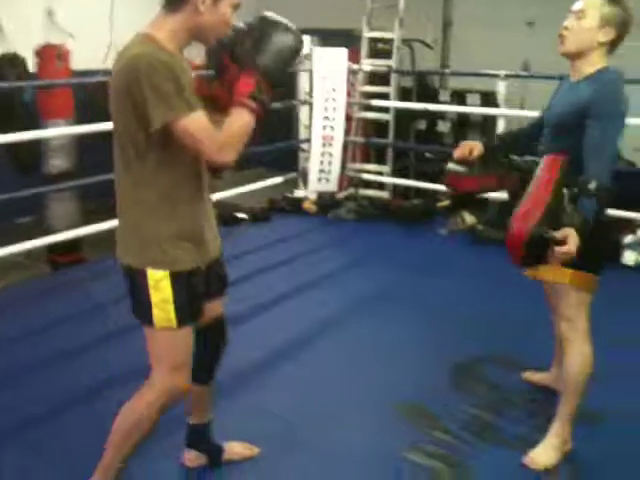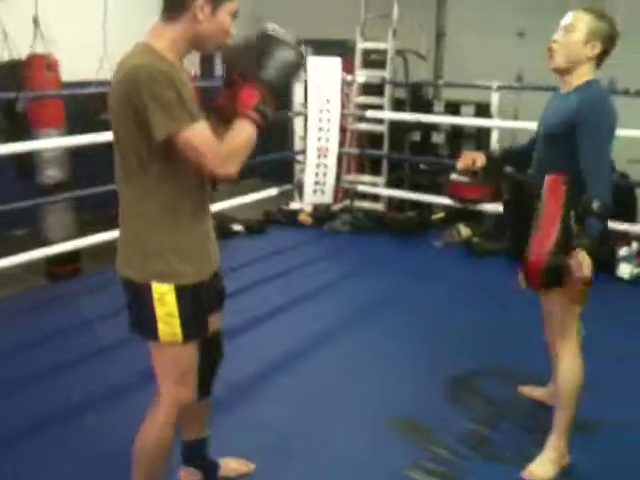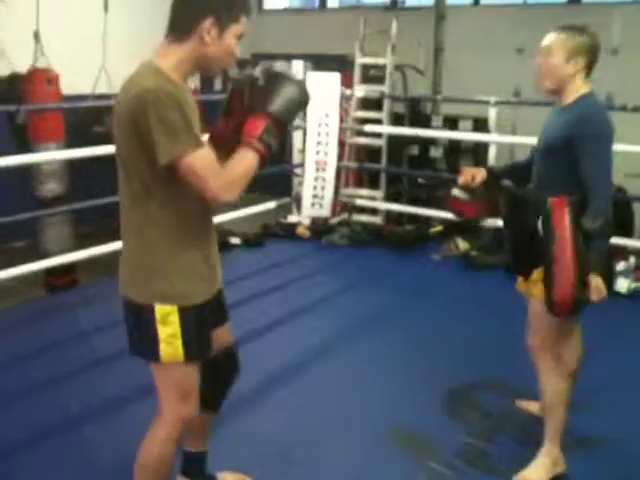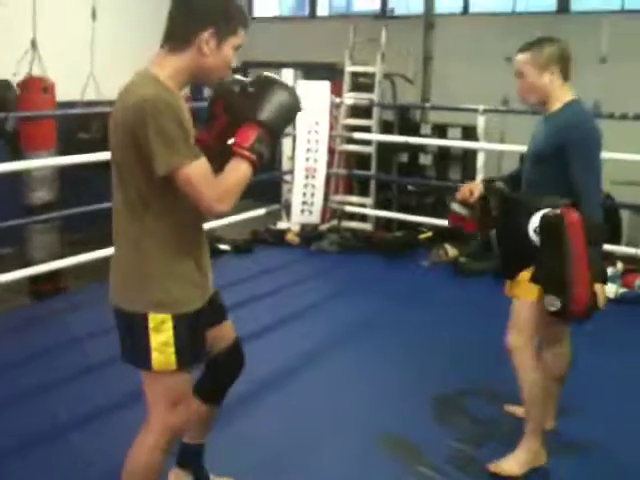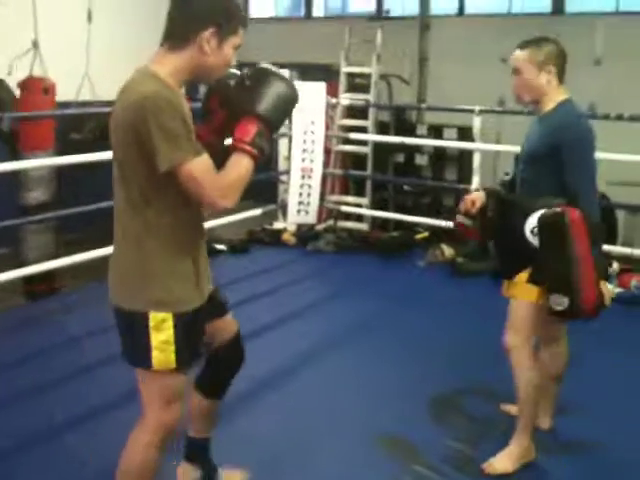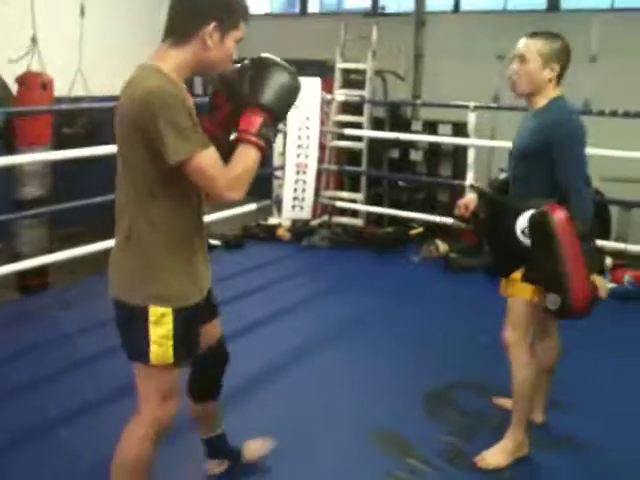
dt=0.1s
person 1, frame 1
left shoulder: (171, 59)
right shoulder: (145, 63)
left elbow: (200, 137)
right elbow: (218, 149)
left wrist: (239, 81)
right wrist: (255, 80)
left hip: (194, 236)
right hip: (160, 250)
left knee: (212, 339)
right knee: (169, 381)
person 1, frame 2
left shoulder: (170, 67)
right shoulder: (148, 72)
left elbow: (199, 147)
right elbow: (220, 161)
left wrist: (235, 94)
right wrist: (259, 90)
left hip: (192, 252)
right hip: (162, 263)
left knee: (205, 359)
right knee: (176, 394)
person 1, frame 3
left shoulder: (171, 87)
right shoulder: (153, 92)
right elbow: (220, 188)
left wrist: (232, 124)
right wrist: (265, 125)
left hip: (194, 268)
right hip: (165, 284)
left knee: (222, 368)
right knee: (179, 409)
person 1, frame 4
left shoulder: (164, 96)
right shoulder: (151, 102)
right elbow: (215, 199)
left wrist: (222, 131)
right wrist: (256, 132)
left hip: (185, 275)
right hip: (157, 290)
left knee: (227, 357)
right knee: (168, 417)
person 1, frame 5
left shoulder: (163, 93)
right shoulder: (151, 100)
right elbow: (218, 194)
left wrist: (221, 125)
right wrist: (256, 125)
left hip: (182, 274)
right hip: (156, 288)
left knee: (228, 349)
right knee: (162, 415)
person 1, frame 6
left shoulder: (165, 86)
right shoulder: (158, 94)
right elbow: (227, 186)
right wrist: (260, 118)
left hip: (181, 269)
right hip: (156, 282)
left knee: (213, 358)
right knee: (157, 410)
person 2, frame 1
left shoulder: (606, 90)
right shoulder: (568, 84)
left elbow: (598, 168)
right elbow: (536, 132)
left wrist: (578, 226)
right wrist: (486, 147)
left hip: (579, 225)
left knee: (573, 323)
right knee: (557, 302)
left ankle: (561, 432)
right ankle: (560, 375)
person 2, frame 2
left shoulder: (594, 103)
right shoulder: (562, 97)
left elbow: (596, 182)
right elbow: (536, 150)
left wrist: (583, 244)
right wrist: (490, 159)
left knee: (560, 333)
right knee: (561, 319)
right ankle: (558, 389)
person 2, frame 3
left shoulder: (590, 118)
right shoulder: (563, 112)
left elbow: (599, 197)
right elbow: (538, 166)
left wrist: (594, 264)
right wrist: (490, 174)
left knee: (541, 342)
right knee: (564, 331)
right ankle: (555, 402)
person 2, frame 4
left shoulder: (577, 126)
right shoulder: (551, 120)
left elbow: (589, 203)
right wrist: (488, 187)
left knee: (518, 342)
right knee: (552, 335)
right ankle: (545, 412)
person 2, frame 5
left shoulder: (570, 126)
right shoulder: (544, 121)
left elbow: (586, 203)
right wrist: (488, 194)
left knee: (517, 342)
right knee: (550, 334)
left ankle: (522, 443)
right ankle: (542, 411)
person 2, frame 6
left shoulder: (562, 123)
right shoulder: (535, 116)
left elbow: (578, 198)
right wrist: (482, 195)
left knee: (516, 338)
right knee: (542, 329)
left ankle: (516, 438)
right ankle: (534, 404)
